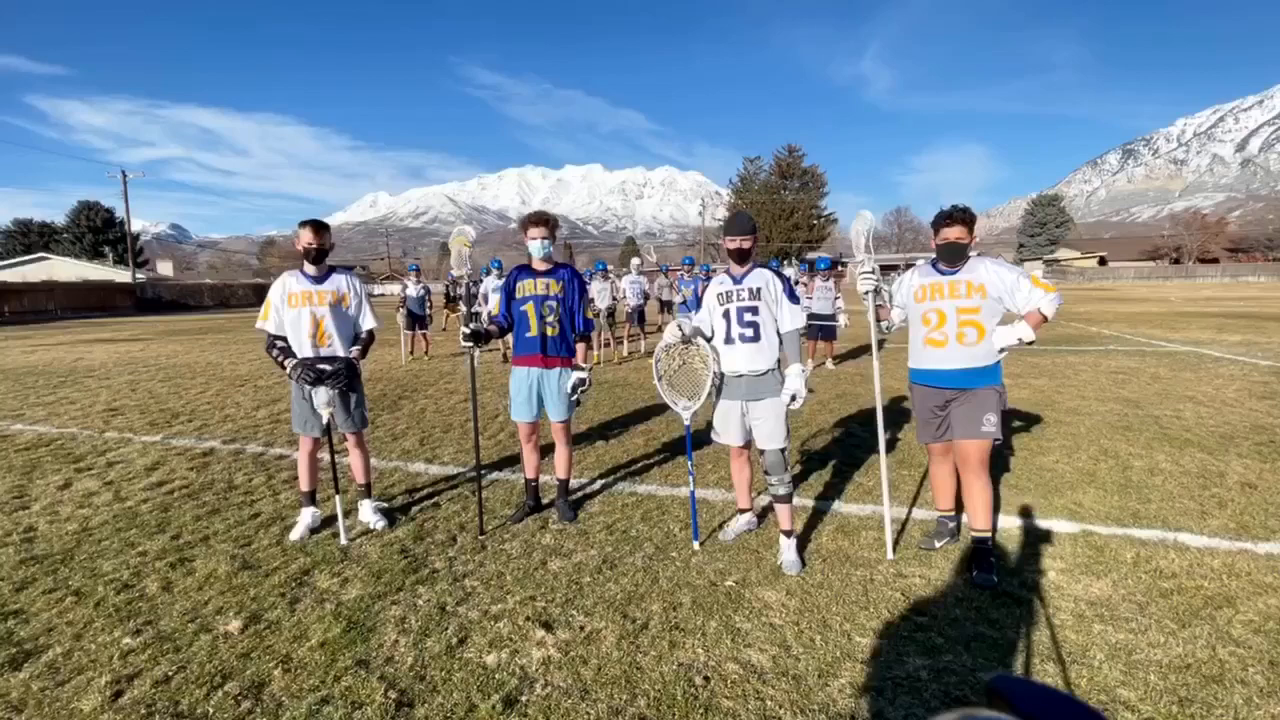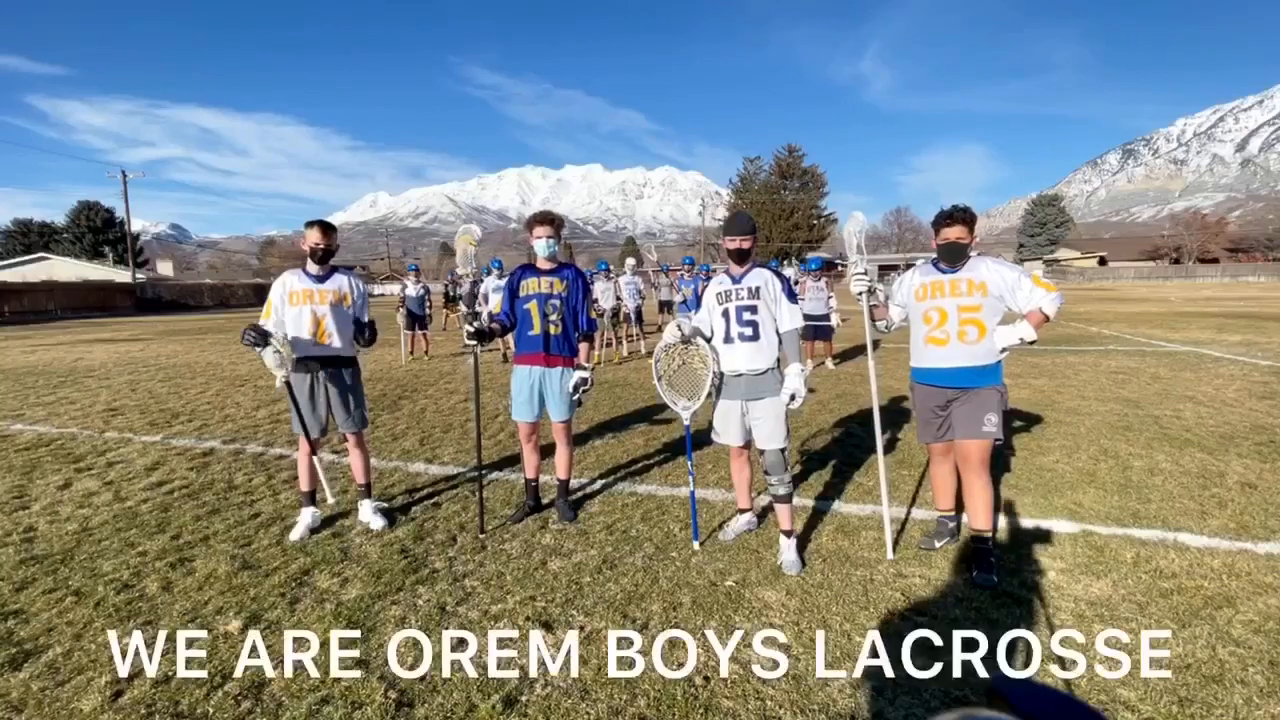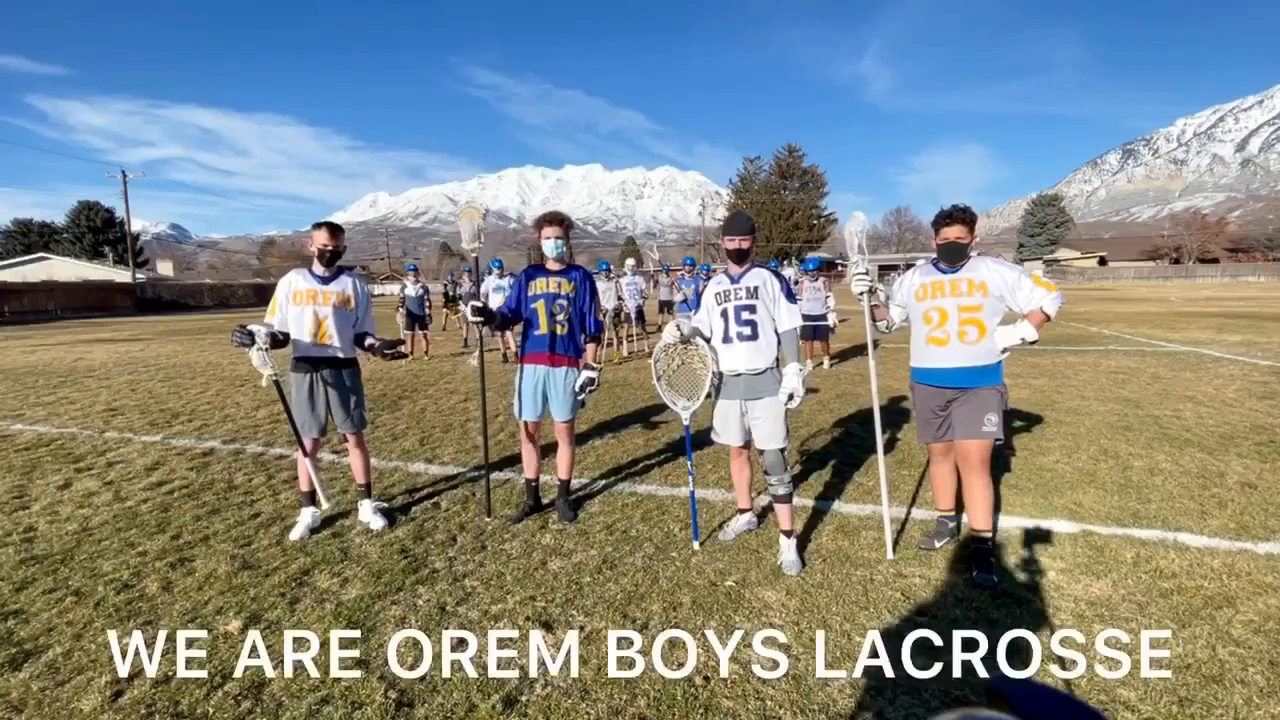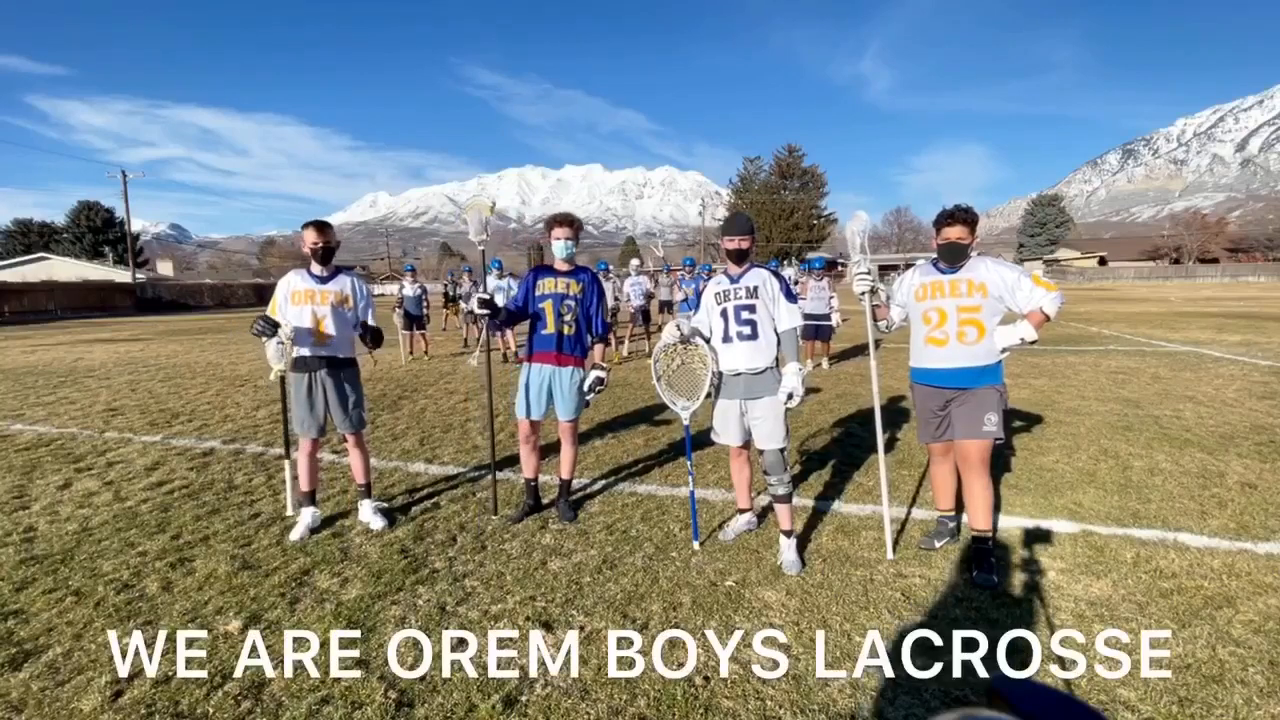
dt=0.4s
person 1, frame 1
left shoulder: (994, 273)
right shoulder: (912, 279)
left elbow: (1046, 297)
right elbow: (888, 319)
left wrist: (1015, 334)
right wrist: (874, 295)
left hip: (977, 383)
right hip: (927, 383)
left knee: (973, 463)
right knee: (938, 453)
left ankle: (982, 547)
right ankle: (946, 523)
person 1, frame 2
left shoulder: (996, 272)
right shoulder: (914, 278)
left elbow: (1048, 296)
right elbow: (887, 319)
left wrist: (1018, 333)
right wrist: (870, 296)
left hip: (979, 383)
right hip: (929, 382)
left knee: (974, 462)
right knee: (940, 453)
left ankle: (983, 547)
right ankle: (947, 523)
person 1, frame 3
left shoulder: (995, 272)
right shoulder: (914, 279)
left elbow: (1048, 296)
right elbow: (888, 319)
left wrist: (1018, 333)
right wrist: (870, 296)
left hip: (980, 383)
right hip: (929, 383)
left knee: (974, 462)
right knee: (940, 452)
left ankle: (983, 547)
right ankle: (947, 522)
person 1, frame 4
left shoulder: (995, 272)
right shoulder: (914, 278)
left elbow: (1048, 296)
right elbow: (888, 319)
left wrist: (1018, 333)
right wrist: (872, 295)
left hip: (979, 382)
right hip: (928, 383)
left knee: (974, 462)
right knee: (939, 453)
left ankle: (983, 547)
right ankle: (947, 523)
person 2, frame 1
left shoulder: (772, 280)
right shoulder: (714, 287)
left elbow: (790, 329)
right elbow: (705, 327)
left wrist: (795, 372)
right wrist: (684, 329)
left hip: (766, 382)
right hip: (729, 383)
left knee: (774, 459)
right knee: (736, 450)
left ankle: (787, 539)
right ankle: (745, 514)
person 2, frame 2
left shoulder: (771, 280)
right shoulder: (714, 287)
left elbow: (789, 329)
right elbow: (705, 329)
left wrist: (795, 371)
right wrist: (684, 329)
left hip: (766, 381)
right hip: (728, 383)
left knee: (774, 458)
right knee: (737, 451)
left ankle: (787, 539)
right ankle: (745, 514)
person 2, frame 3
left shoulder: (770, 280)
right shoulder: (713, 287)
left elbow: (787, 327)
right elbow: (704, 328)
left wrist: (793, 370)
right wrist: (683, 328)
left hip: (765, 381)
right hip: (728, 383)
left knee: (774, 458)
right knee: (737, 450)
left ankle: (787, 539)
right ankle: (745, 514)
person 2, frame 4
left shoulder: (769, 279)
right shoulder: (712, 287)
left elbow: (787, 327)
right elbow: (703, 329)
left wrist: (793, 370)
right wrist: (682, 328)
left hip: (765, 381)
right hip: (727, 382)
left knee: (773, 458)
right knee: (737, 450)
left ankle: (787, 539)
right ankle: (745, 514)
person 3, frame 1
left shoulder: (349, 282)
right shoulder: (284, 285)
left elbow: (367, 332)
right elbow: (274, 340)
left wrist: (350, 362)
right wrist: (293, 367)
left hip: (343, 371)
right hip: (306, 374)
left knee: (355, 438)
right knee: (308, 443)
left ankle: (366, 504)
right ankle: (308, 511)
person 3, frame 2
left shoulder: (351, 283)
right shoulder: (286, 283)
left elbow: (363, 334)
right elbow: (275, 331)
left wrist: (368, 334)
right wrist: (258, 336)
left hip: (343, 368)
right hip: (305, 370)
left knee: (355, 438)
right knee: (307, 442)
left ankle: (366, 504)
right ankle: (308, 511)
person 3, frame 3
left shoulder: (355, 285)
right shoulder: (291, 282)
left elbow: (360, 334)
right elbow: (280, 334)
left wrist: (379, 347)
right wrist: (255, 337)
left hip: (344, 369)
right hip: (306, 371)
left knee: (355, 437)
right knee: (308, 442)
left ankle: (366, 504)
right ankle: (309, 511)
person 3, frame 4
left shoulder: (354, 284)
right shoulder: (290, 283)
left elbow: (368, 333)
right elbow: (277, 333)
left wrist: (373, 337)
right wrist: (266, 331)
left hip: (343, 369)
right hip: (304, 369)
left knee: (354, 437)
right knee: (307, 442)
left ankle: (367, 504)
right ankle: (308, 511)
person 4, frame 1
left shoulder: (569, 276)
right shoulder: (516, 277)
left elbow: (582, 327)
right elbow: (504, 321)
left wrist: (582, 367)
right wrist: (483, 333)
left hip: (560, 366)
right hip: (524, 366)
left knee: (561, 432)
right knee: (527, 435)
left ankle: (562, 497)
right ankle: (532, 498)
person 4, frame 2
left shoulder: (572, 276)
right shoulder: (520, 276)
left elbow: (585, 327)
right elbow: (507, 320)
left wrist: (584, 367)
right wrist: (487, 331)
left hip: (561, 365)
right hip: (525, 364)
left knee: (562, 431)
right knee: (527, 434)
left ankle: (562, 497)
right ankle: (531, 498)
person 4, frame 3
left shoulder: (580, 277)
right shoulder: (528, 276)
left elbow: (592, 327)
right elbow: (510, 316)
left wrist: (590, 367)
right wrist: (489, 317)
left hip: (566, 365)
right hip: (530, 363)
left knee: (565, 431)
right knee: (528, 433)
left ankle: (563, 497)
right ankle: (532, 498)
person 4, frame 4
left shoulder: (587, 279)
right shoulder: (535, 276)
left elbow: (599, 328)
right elbow: (517, 313)
left wrist: (599, 367)
right wrist: (495, 311)
left hip: (571, 365)
right hip: (536, 362)
left knee: (568, 432)
right knee: (527, 432)
left ankle: (563, 497)
right ankle: (531, 497)
